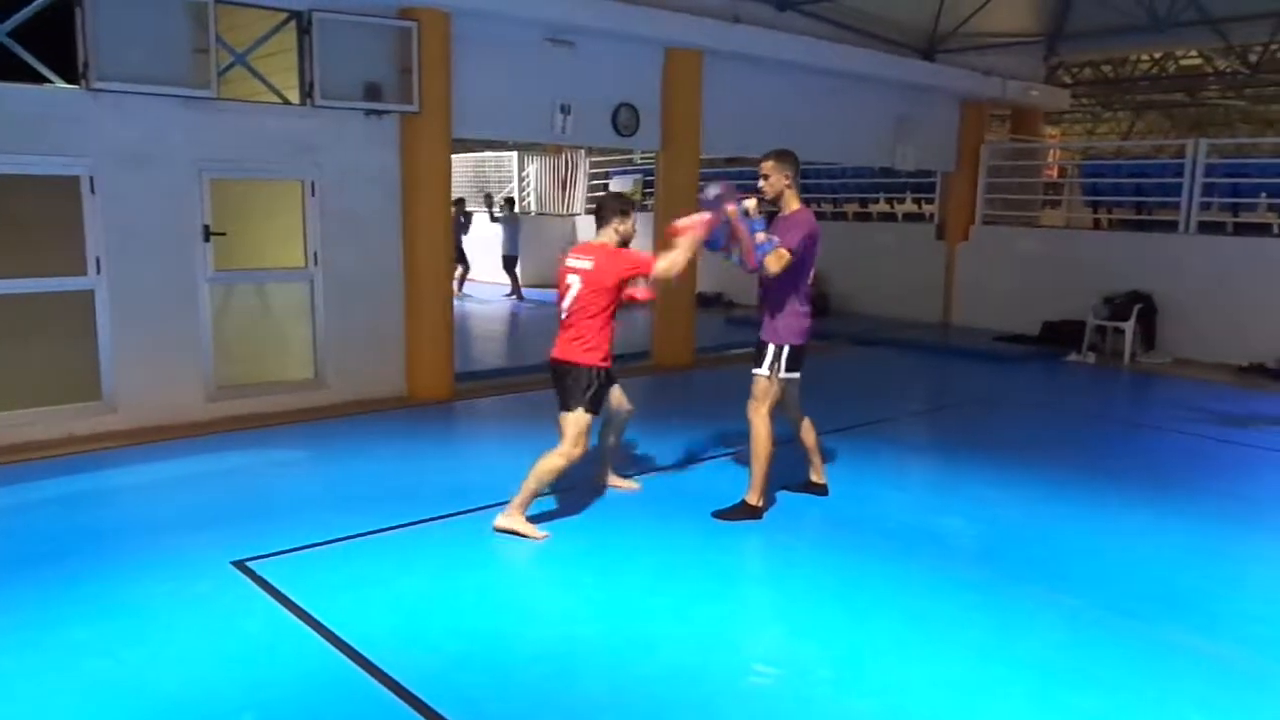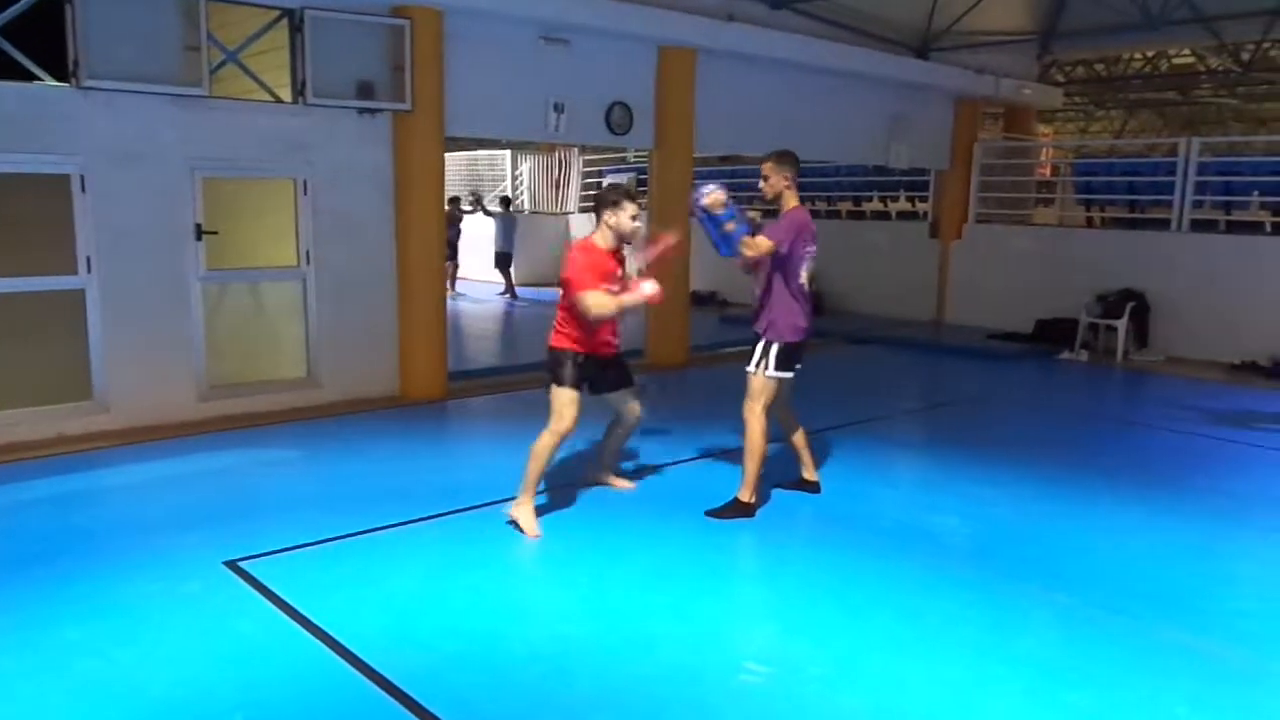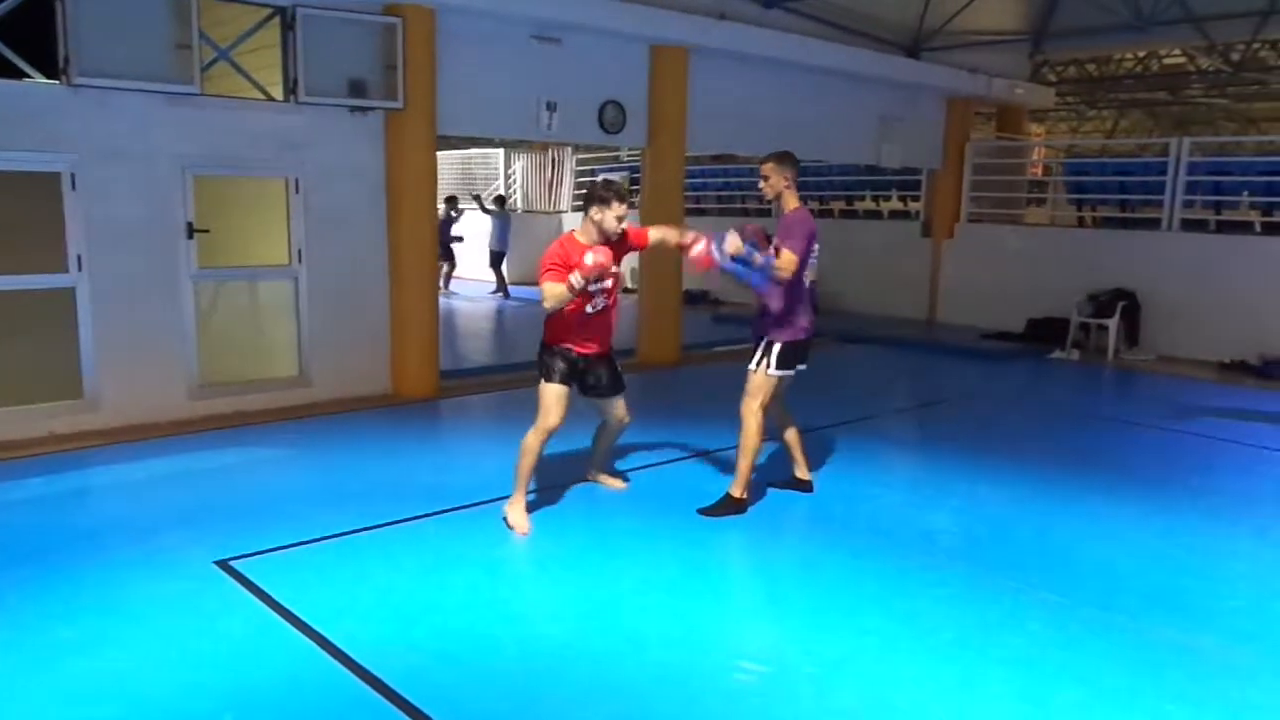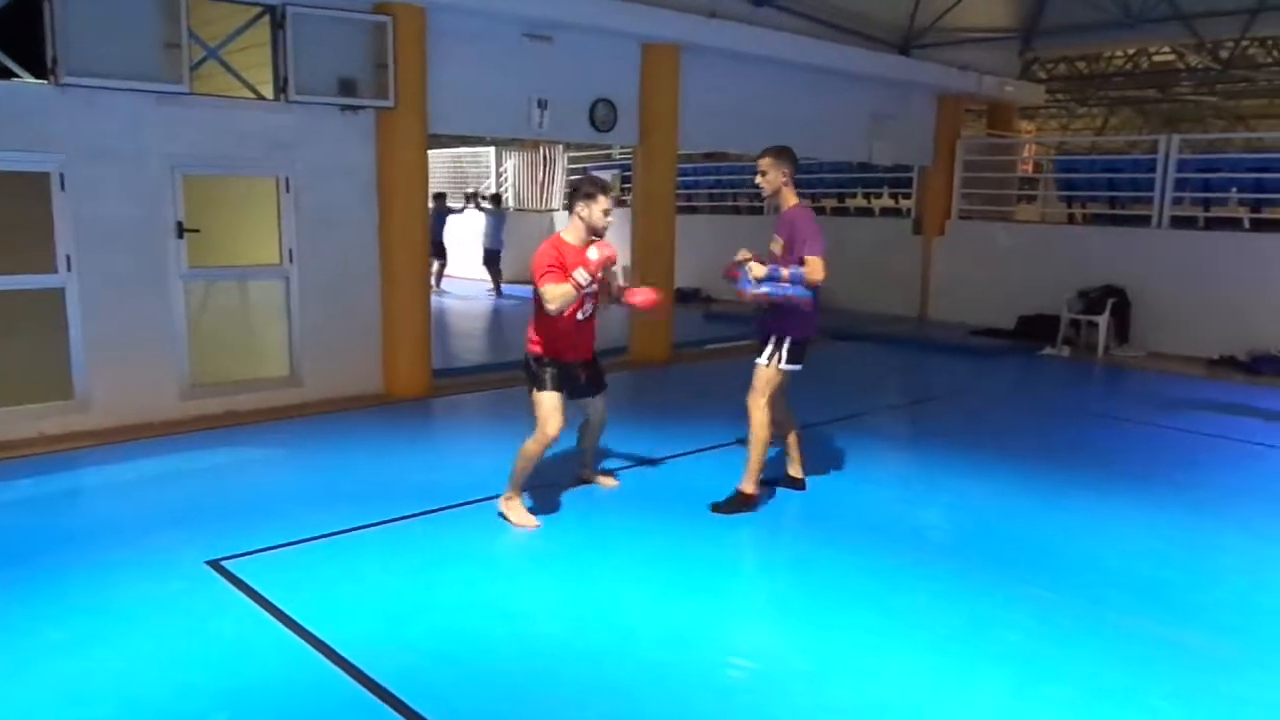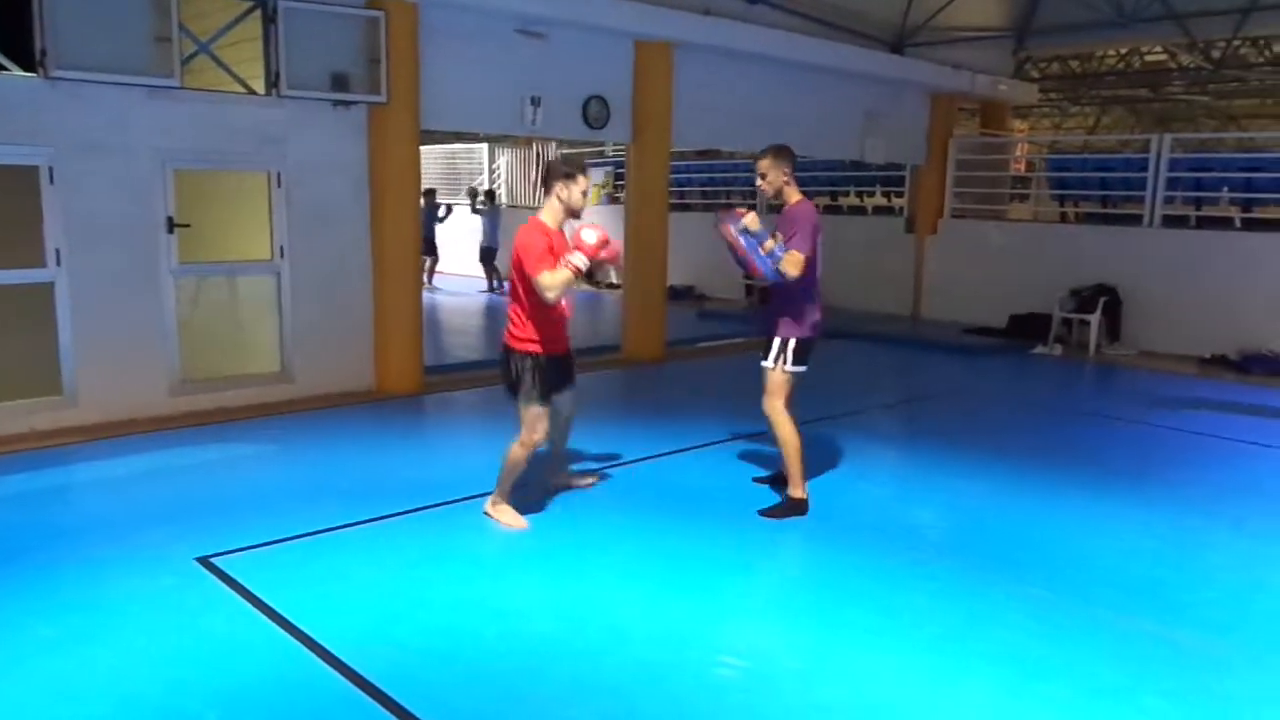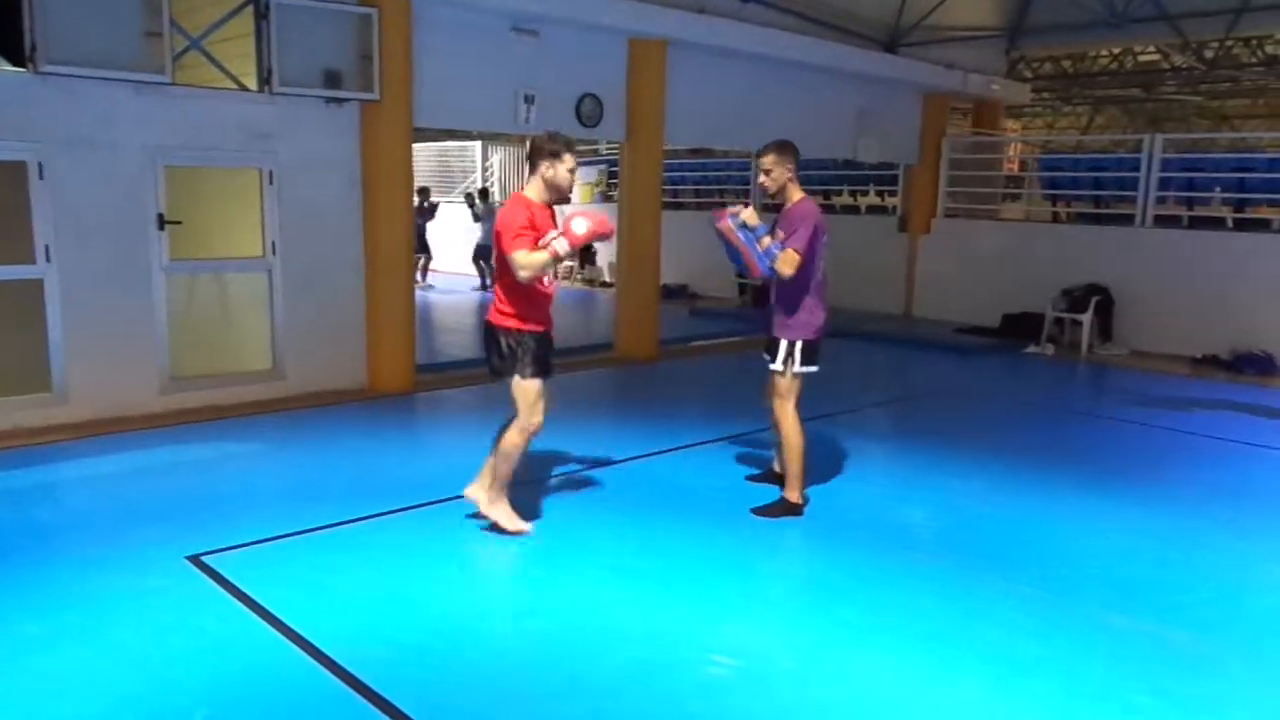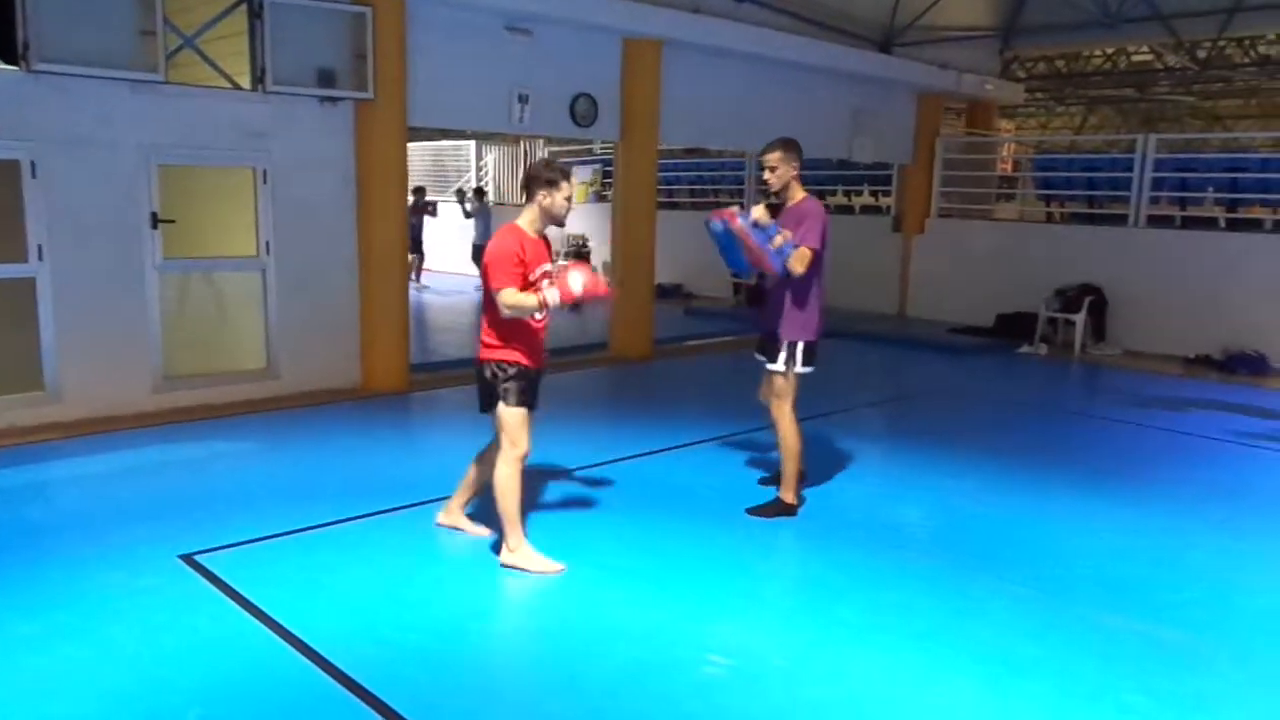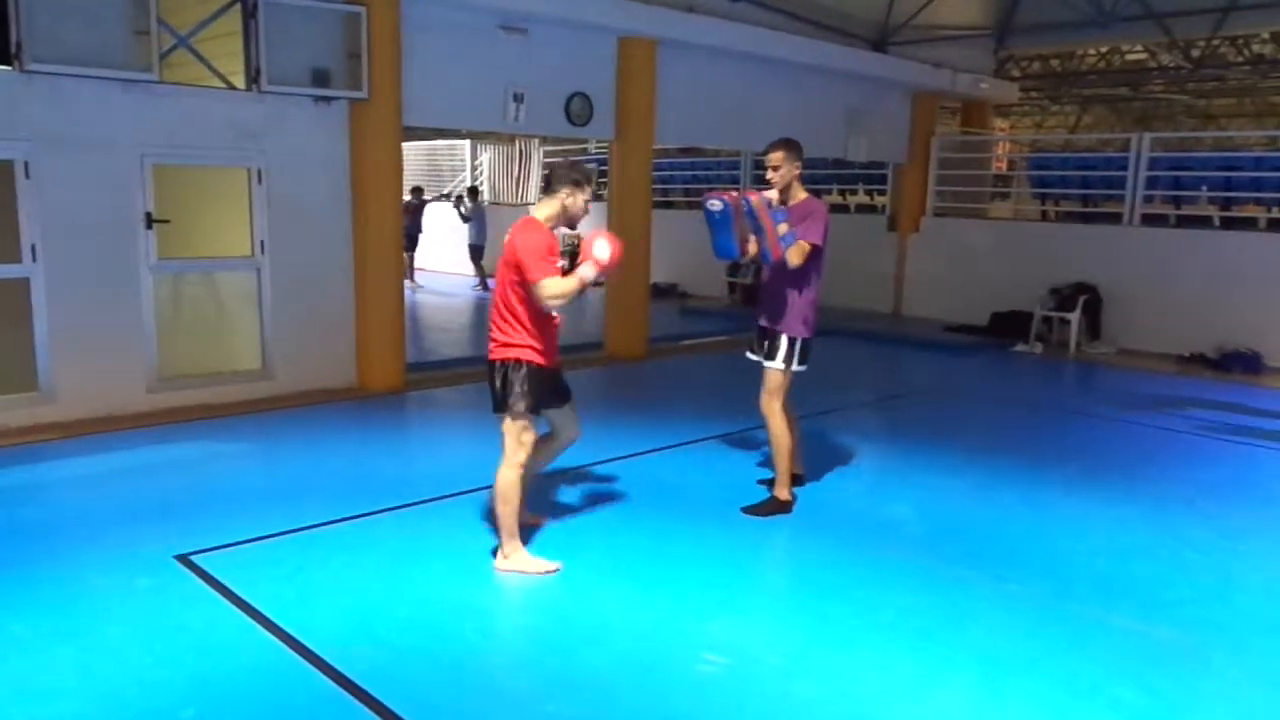
dt=0.2s
person 1, frame 1
left shoulder: (575, 255)
right shoulder: (616, 259)
right elbow: (670, 267)
left wrist: (620, 295)
right wrist: (694, 231)
left hip: (589, 361)
right hip: (580, 364)
left knee: (621, 411)
right knee: (571, 448)
left ankle: (607, 474)
right ankle: (512, 513)
person 1, frame 2
left shoulder: (614, 252)
right shoulder: (582, 257)
left elbow: (620, 288)
right elbow: (595, 309)
right wrist: (636, 296)
left hip: (605, 352)
right hip: (573, 351)
left knee: (631, 413)
right knee: (562, 426)
left ankle: (603, 471)
right ankle: (524, 502)
person 1, frame 3
left shoulder: (619, 239)
right shoulder: (558, 251)
left elbow: (659, 234)
right elbow: (549, 301)
left wrist: (689, 240)
right wrist: (582, 276)
left hip: (599, 352)
right hip: (561, 350)
left knee: (619, 417)
right knee: (549, 421)
left ankle: (595, 470)
right ankle: (517, 500)
person 1, frame 4
left shoulder: (594, 247)
right shoulder: (550, 253)
left elbow: (606, 292)
right elbow: (553, 303)
left wrist: (627, 295)
right wrist: (586, 272)
left hip: (583, 355)
right hip: (548, 356)
left knee: (598, 415)
right knee: (549, 430)
left ankle: (587, 469)
right ankle: (511, 498)
person 1, frame 5
left shoulder: (560, 234)
right shoulder: (533, 237)
right elbow: (551, 290)
left wrist: (591, 258)
right wrist: (581, 257)
left hip: (555, 346)
right hip: (528, 351)
left knee: (565, 412)
right knee: (534, 435)
left ankle: (560, 472)
right ankle: (498, 501)
person 1, frame 6
left shoulder: (545, 210)
right shoulder: (516, 212)
right elbow: (524, 268)
left wrist: (583, 237)
right wrist: (566, 242)
left hip: (534, 327)
right hip: (513, 329)
left knee: (530, 415)
right knee: (531, 419)
left ankle: (482, 484)
right ankle: (494, 497)
person 1, frame 7
left shoulder: (541, 241)
right shoulder: (507, 243)
right elbow: (508, 305)
left wrist: (577, 286)
right wrist: (559, 295)
left hip: (527, 360)
right hip: (504, 361)
left knee: (505, 444)
right knee: (516, 449)
left ankle: (453, 510)
right ankle: (514, 547)
person 1, frame 8
left shoulder: (538, 234)
right shoulder: (530, 237)
right elbow: (552, 294)
left wrist: (588, 269)
right wrist: (591, 267)
left hip: (540, 356)
right hip: (518, 358)
left knee: (568, 432)
right knee: (518, 451)
left ankle: (510, 497)
right ankle: (510, 552)
person 2, frame 1
left shoulder: (802, 221)
right shoulder: (782, 220)
left elbow: (773, 265)
left hip: (783, 331)
right hip: (784, 329)
left knee: (758, 411)
right knee: (793, 407)
left ankle: (754, 501)
right ankle: (817, 477)
person 2, frame 2
left shoulder: (795, 220)
right shoulder: (789, 220)
left elbow: (751, 252)
right elbow: (757, 265)
right wrist: (751, 227)
left hip: (780, 329)
right hip: (785, 328)
left knee: (754, 409)
right knee: (778, 405)
left ankle: (746, 498)
right ankle: (809, 475)
person 2, frame 3
left shoulder: (796, 221)
right shoulder: (797, 221)
left elbow: (784, 270)
left wrist: (742, 251)
right wrist: (751, 249)
left hip: (783, 330)
right hip: (791, 328)
left knee: (751, 407)
right knee: (773, 403)
left ankle: (737, 494)
right ankle: (802, 474)
person 2, frame 4
left shoulder: (801, 218)
right shoulder: (785, 216)
left elbow: (816, 274)
left wrist: (769, 272)
right wrist: (756, 261)
left hip: (790, 325)
right hip: (781, 321)
left knee: (758, 400)
right knee: (774, 398)
left ankle: (748, 489)
right ankle: (795, 472)
person 2, frame 5
left shoulder: (803, 214)
right shoulder: (788, 213)
left elbow: (791, 269)
left wrist: (760, 234)
right wrist: (756, 236)
left hip: (793, 325)
right hip: (784, 321)
left knee: (773, 404)
right knee: (779, 400)
left ankle: (796, 494)
right ankle: (789, 472)
person 2, frame 6
left shoulder: (806, 213)
right shoulder: (787, 211)
left elbow: (785, 268)
right elbow: (771, 259)
left wrist: (757, 228)
right wrist: (748, 231)
left hip: (799, 325)
right hip: (787, 321)
left knee: (784, 406)
right knee: (778, 400)
left ankle: (793, 497)
right ankle: (780, 468)
person 2, frame 7
left shoulder: (812, 211)
right shoulder: (783, 210)
left elbow: (798, 265)
left wrist: (769, 228)
left hip: (796, 325)
right hip: (778, 320)
left knee: (782, 406)
right knee: (769, 396)
left ankle: (788, 497)
right ankle: (791, 469)
person 2, frame 8
left shoulder: (814, 210)
right shoulder: (778, 208)
left elbow: (794, 259)
right elbow: (750, 253)
left hip: (793, 322)
right hip: (771, 316)
left knee: (770, 403)
right knee: (777, 400)
left ankle: (782, 494)
right ankle: (794, 469)
